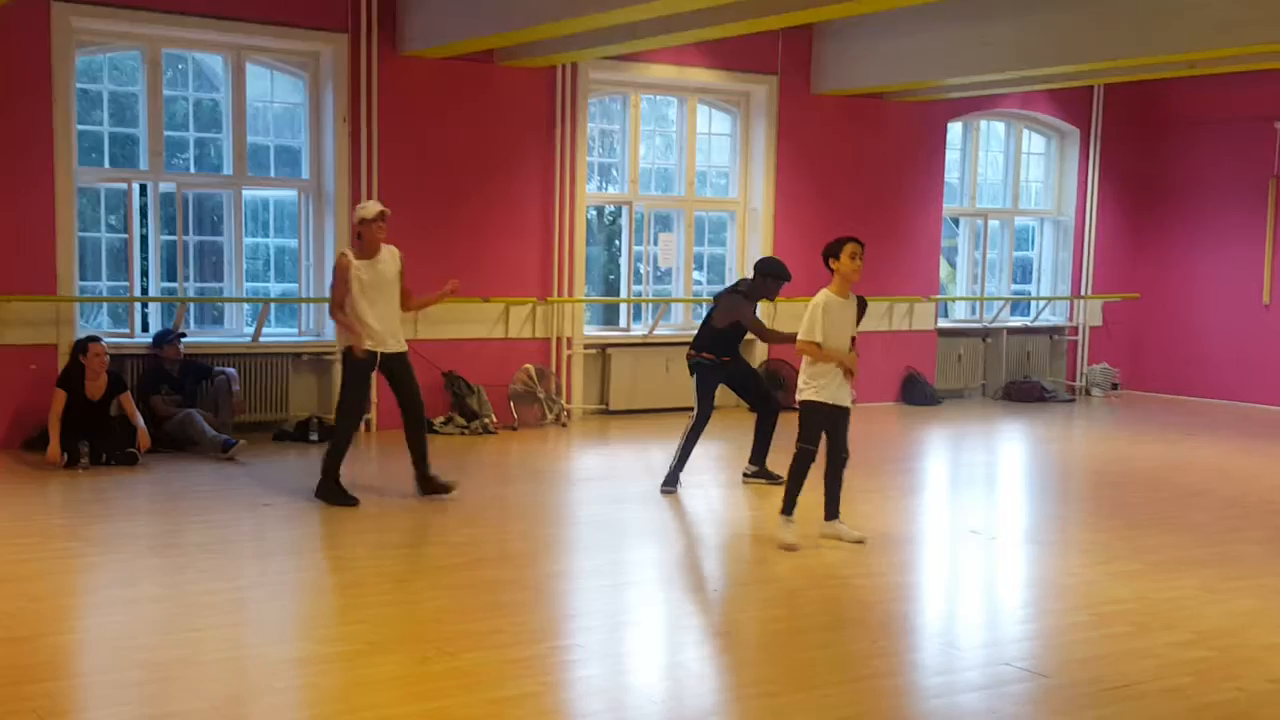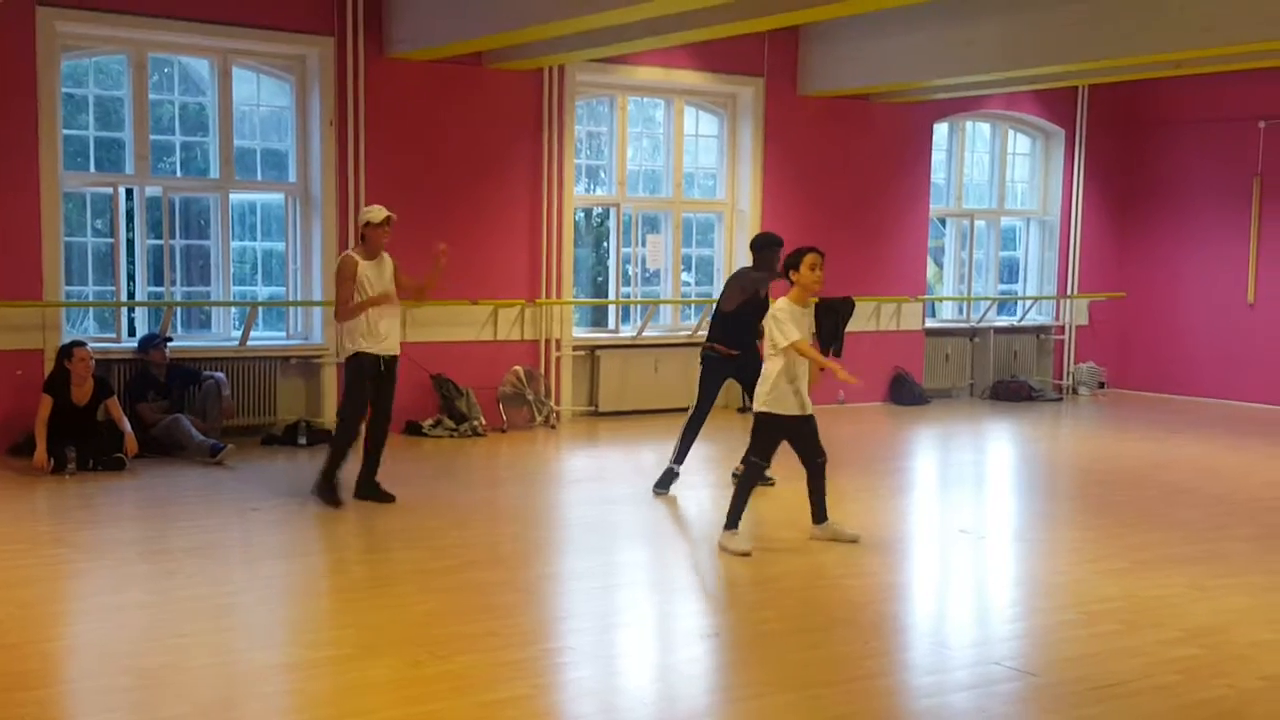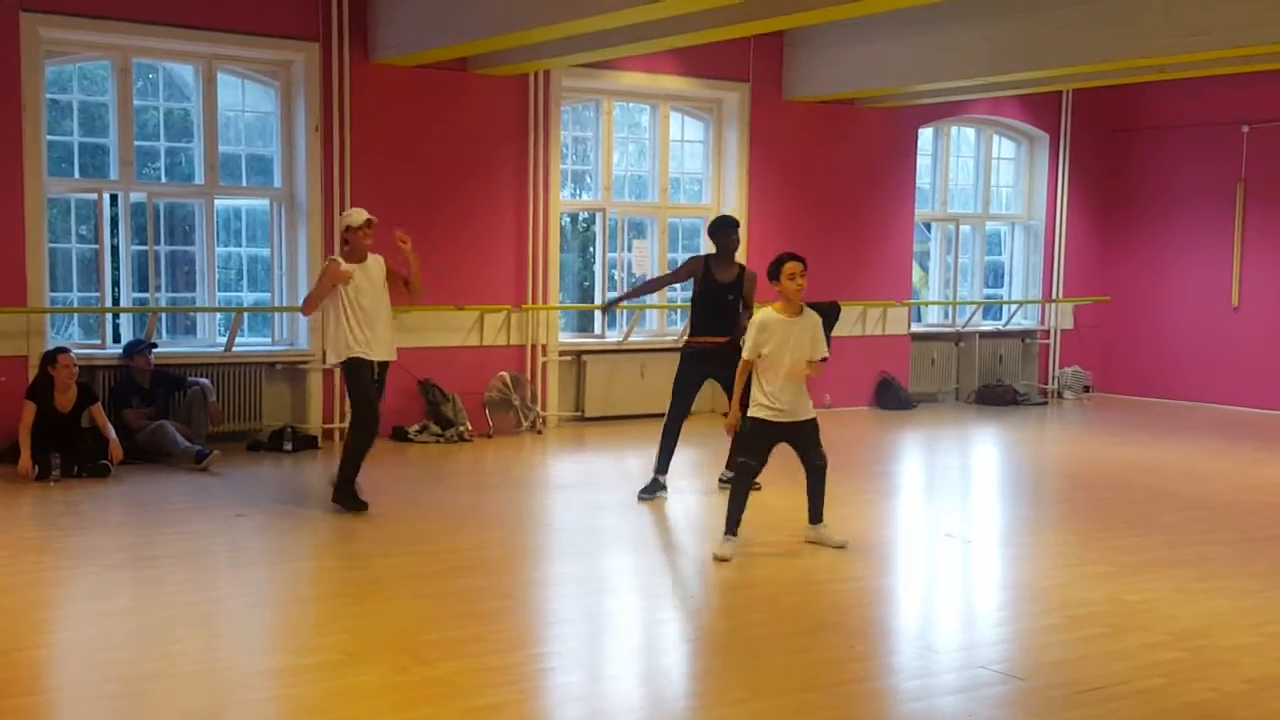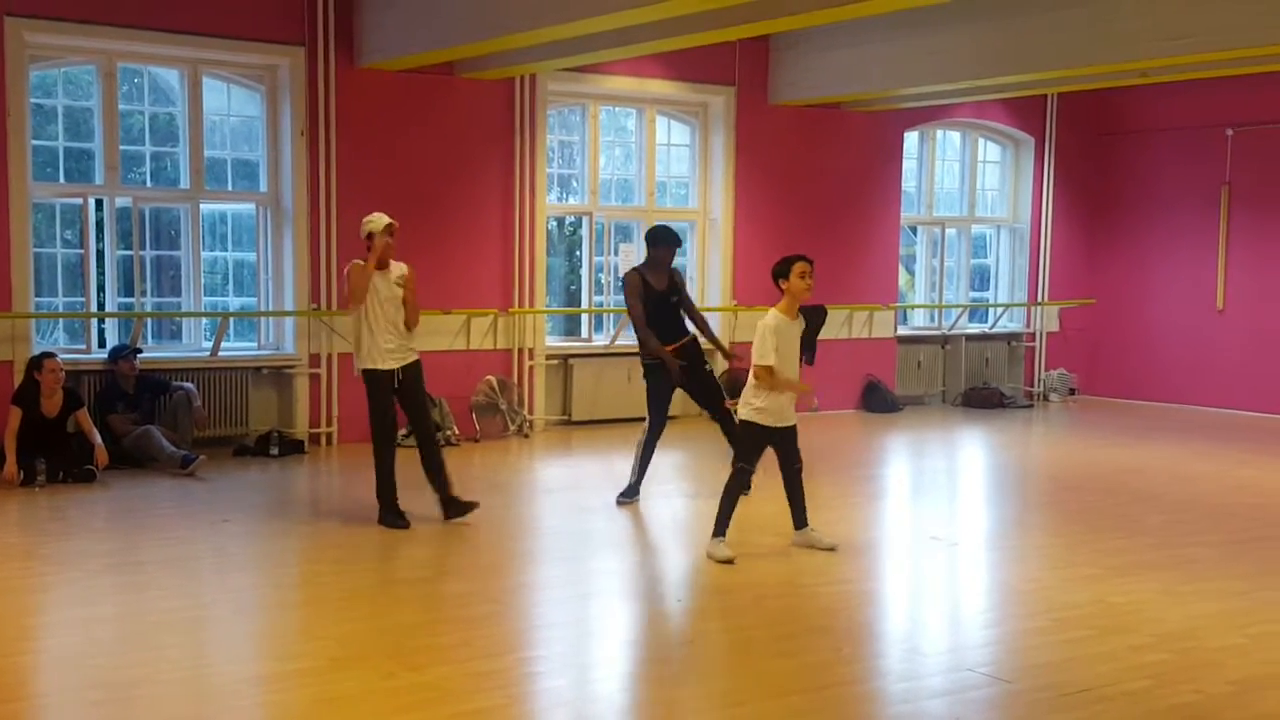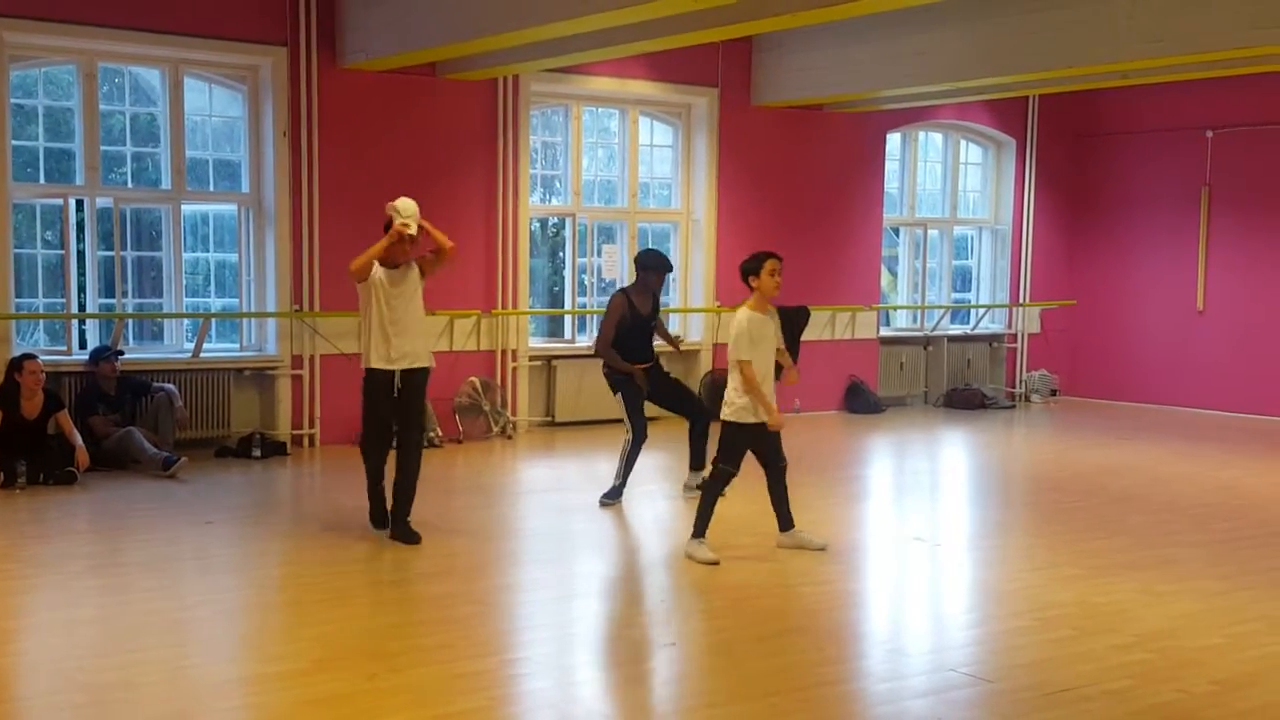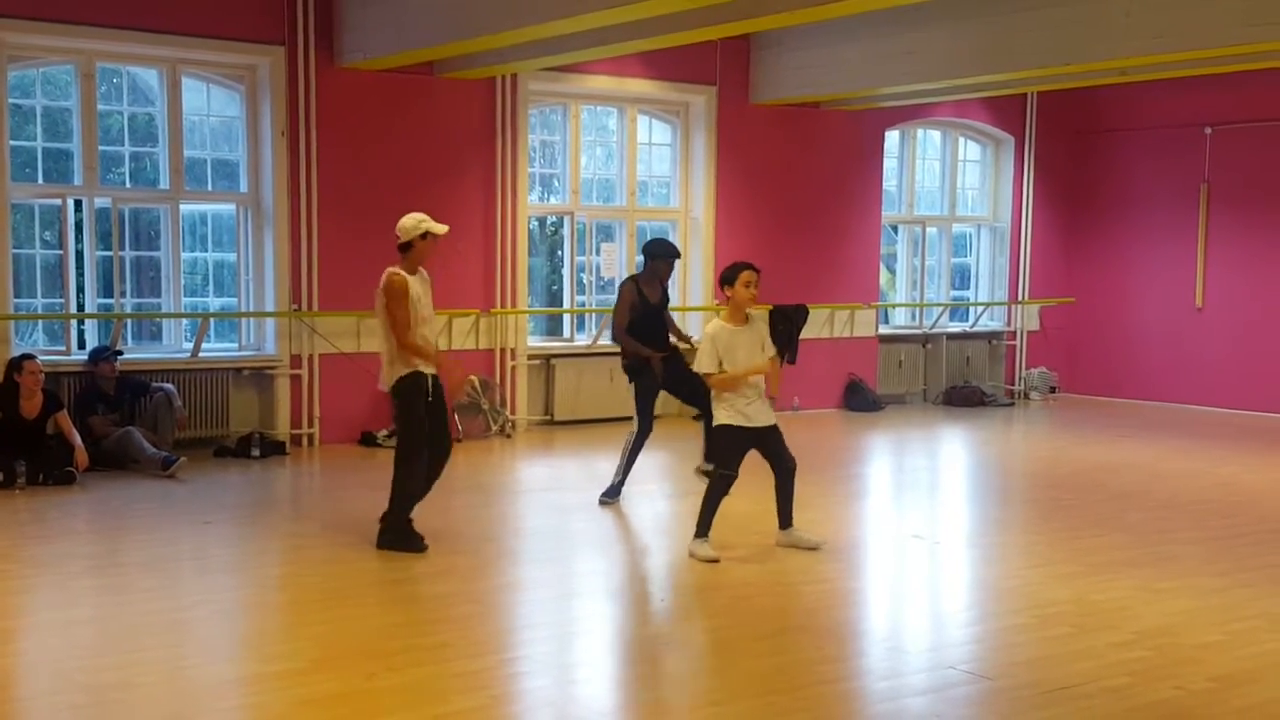
dt=0.7s
person 1, frame 1
left shoulder: (395, 256)
right shoulder: (346, 262)
right elbow: (335, 309)
left wrist: (442, 294)
right wrist: (352, 331)
left hip: (394, 344)
right hip: (359, 346)
left knee: (415, 408)
right knee: (350, 413)
left ankle: (423, 476)
right ankle: (329, 481)
person 1, frame 2
left shoulder: (387, 262)
right shoulder: (349, 263)
left elbow: (415, 293)
right elbow: (340, 314)
left wrist: (438, 268)
right wrist: (370, 302)
left hip: (387, 349)
right hip: (360, 349)
left knee: (382, 416)
right knee: (353, 413)
left ankle: (367, 481)
right ankle: (328, 477)
person 1, frame 3
left shoulder: (380, 264)
right shoulder: (335, 266)
left elbow: (414, 291)
right elbow: (307, 309)
left wrist: (410, 256)
right wrist: (330, 282)
left hip: (381, 353)
right hip: (353, 353)
left knee: (369, 422)
right knee: (365, 417)
left ankle: (345, 487)
right ankle: (343, 485)
person 1, frame 4
left shoulder: (404, 271)
right shoulder: (356, 270)
left elbow: (412, 324)
right elbow: (354, 300)
left wrist: (411, 294)
right wrist: (376, 253)
left hip: (406, 359)
right hip: (375, 364)
left knee: (426, 428)
right knee: (384, 435)
left ankle: (447, 499)
right ankle: (388, 506)
person 1, frame 5
left shoulder: (418, 268)
right shoulder: (371, 273)
left elbow: (448, 249)
right elbow: (354, 269)
left wrist: (421, 224)
right wrist: (389, 237)
left hip: (415, 365)
right hip: (379, 366)
left knee: (411, 443)
right knee: (374, 441)
left ankle: (401, 519)
right ankle: (377, 498)
person 1, frame 6
left shoulder: (420, 276)
right shoulder: (396, 280)
right elbow: (403, 338)
left wrist: (439, 366)
right wrist: (444, 365)
left hip: (424, 372)
right hip: (408, 376)
left knee: (441, 446)
right knee: (413, 453)
left ankle: (398, 513)
right ankle: (392, 530)
person 2, frame 1
left shoulder: (853, 301)
right shoulder: (821, 302)
right elbow: (805, 346)
left wrist: (852, 359)
right wrist: (842, 358)
left hip: (840, 393)
right hip: (814, 390)
left knee: (838, 455)
right knee: (807, 451)
left ankle: (831, 521)
right ankle: (786, 519)
person 2, frame 2
left shoulder: (809, 310)
right shoulder: (781, 310)
right elbow: (800, 347)
right wrist: (835, 368)
left hip: (800, 403)
right hip: (772, 402)
left knee: (816, 459)
right knee: (756, 465)
left ankle: (821, 523)
right ankle: (730, 530)
person 2, frame 3
left shoulder: (813, 320)
right shoulder: (762, 320)
left elbow: (817, 363)
right elbow: (745, 364)
left wrist: (807, 371)
right wrist: (734, 408)
left hip: (800, 411)
right hip: (764, 410)
left knee: (817, 463)
right knee: (746, 469)
left ankle: (815, 526)
right ankle: (729, 536)
person 2, frame 4
left shoulder: (799, 322)
right shoulder: (770, 324)
right elbow: (761, 374)
right wrist: (796, 387)
left hip: (784, 414)
right hip: (757, 413)
left knee: (793, 468)
right knee: (742, 472)
left ankle: (802, 530)
right ankle: (717, 538)
person 2, frame 5
left shoulder: (772, 316)
right shoulder: (743, 320)
right elbow: (745, 371)
left wrist: (789, 366)
right wrist: (769, 409)
left hip: (766, 412)
right hip: (740, 412)
left knee: (777, 467)
right knee: (722, 473)
left ankle: (787, 531)
right ankle: (696, 539)
person 2, frame 6
left shoulder: (758, 324)
right shoulder: (714, 332)
left elbow: (772, 361)
right elbow: (712, 380)
left wrist: (772, 390)
right wrist: (752, 371)
left hip: (762, 414)
right hip: (730, 417)
left knee: (786, 466)
right knee: (724, 476)
left ankle: (786, 530)
right ankle: (699, 539)
person 3, frame 1
left shoulder: (747, 288)
right shoulder: (738, 302)
left elbow: (717, 298)
right elbow: (765, 336)
left hip: (731, 358)
right hip: (705, 361)
left knee: (770, 406)
right knee: (702, 413)
left ankle: (755, 467)
right ankle: (675, 471)
person 3, frame 2
left shoulder: (764, 284)
right shoulder: (744, 278)
left wrist: (757, 332)
right wrist: (775, 275)
left hip: (746, 355)
right hip: (718, 354)
right knee: (701, 409)
left ankle: (746, 468)
right ankle: (673, 469)
person 3, frame 3
left shoulder: (747, 276)
right shoulder: (699, 265)
right elbow: (661, 282)
left wrist: (745, 319)
right wrist: (621, 298)
left hip: (730, 351)
right hip: (697, 350)
right knee: (677, 413)
right ankle: (659, 477)
person 3, frame 4
left shoulder: (674, 275)
right shoulder: (633, 280)
left elbow: (691, 312)
right elbow: (640, 328)
left wrist: (719, 345)
right wrist: (667, 357)
left hip: (688, 351)
right hip: (657, 360)
left knee: (721, 409)
right knee: (655, 423)
right ankle: (634, 484)
person 3, frame 5
left shoulder: (652, 295)
right shoulder: (620, 301)
right elbow: (601, 348)
left wrist: (670, 340)
right wrist: (633, 371)
left hip: (651, 369)
right hip: (623, 375)
left knee: (700, 413)
right knee: (637, 432)
left ankle: (695, 479)
right ankle: (617, 487)
person 3, frame 6
left shoulder: (662, 284)
right shoulder: (629, 288)
right elbow: (617, 335)
left wrist: (678, 333)
right wrist: (651, 355)
left hip: (668, 357)
right hip: (641, 364)
left knee: (710, 402)
right knee: (643, 426)
left ankle: (709, 465)
right ankle: (616, 485)
